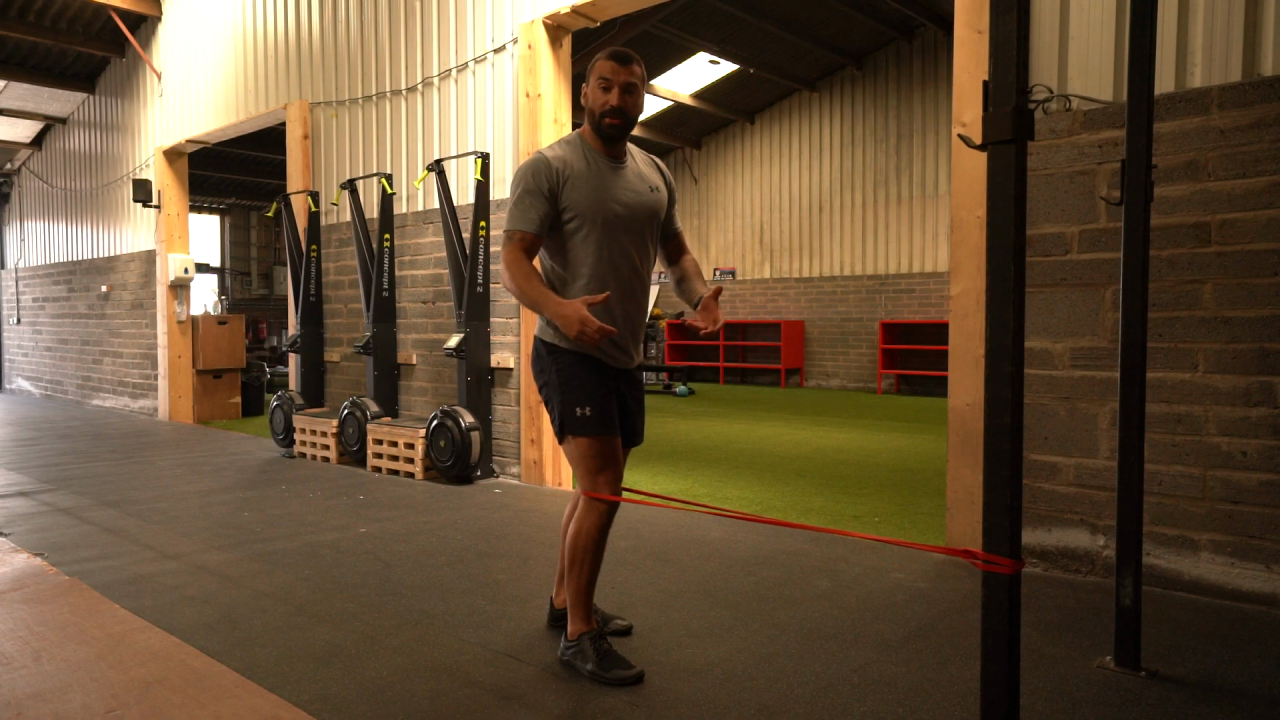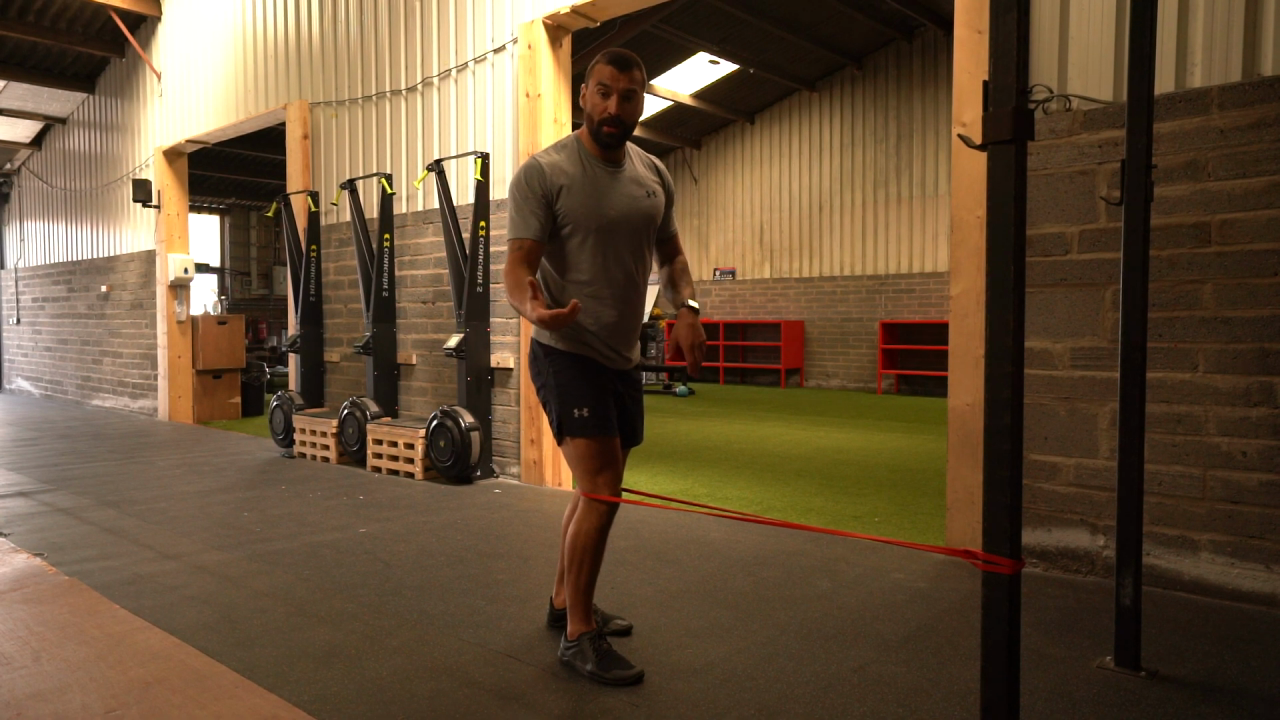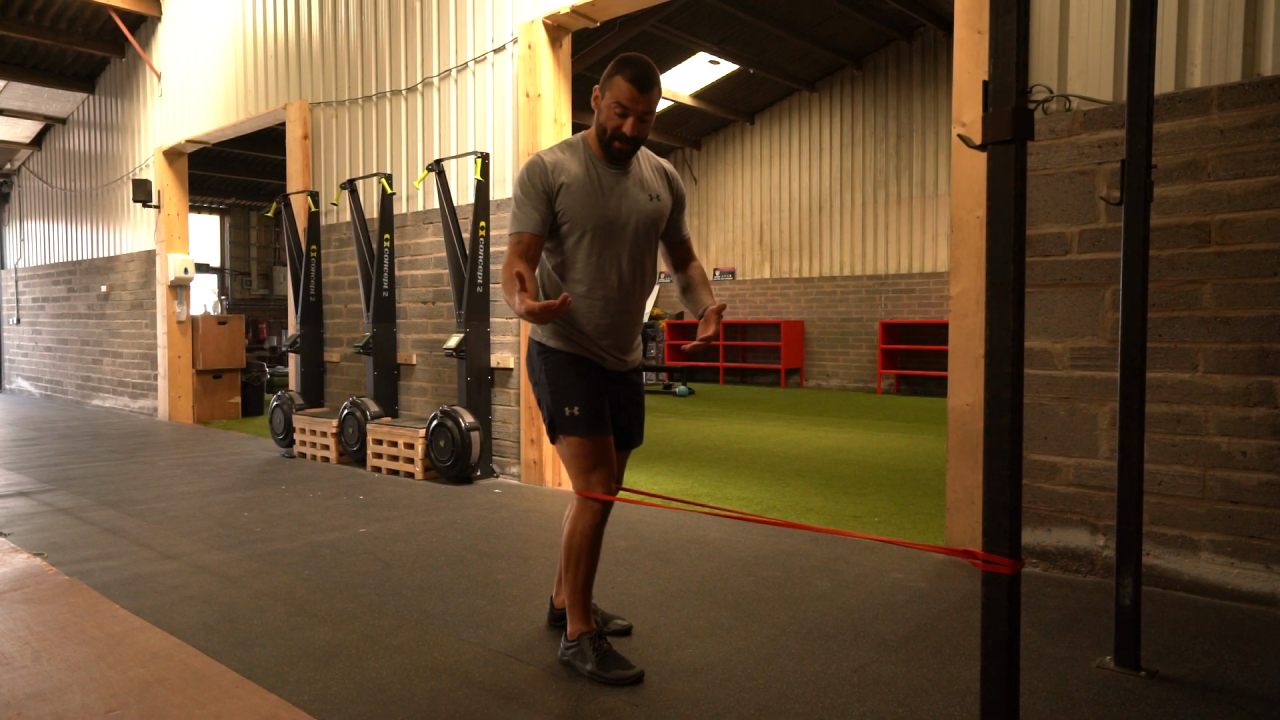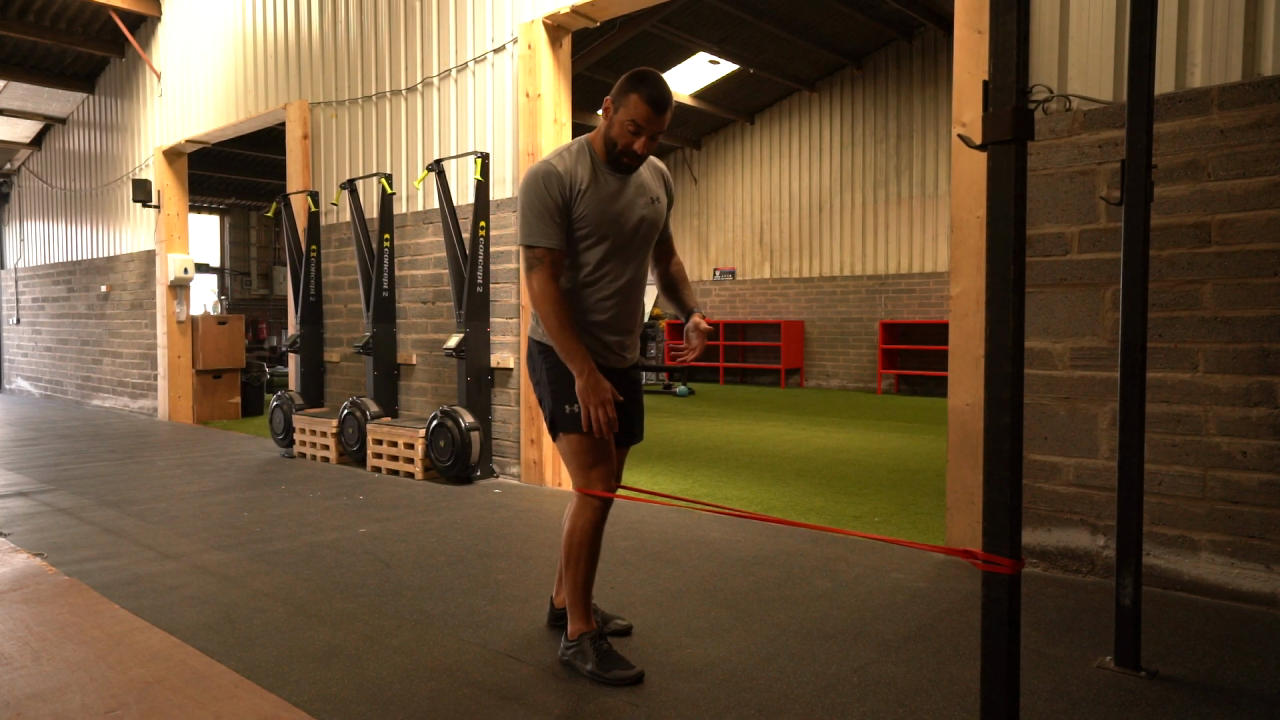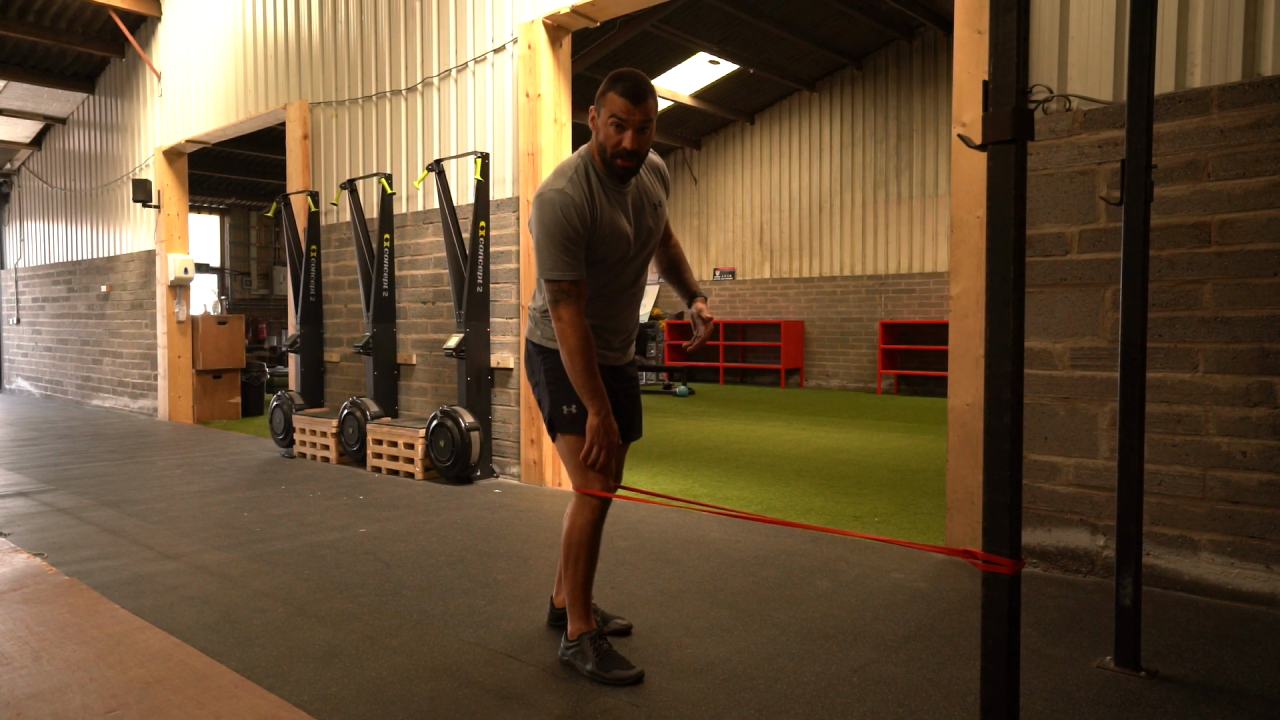
dt=1s
person 1, frame 1
left shoulder: (654, 173)
right shoulder: (548, 168)
left elbow: (676, 250)
right elbow: (514, 261)
left wrist: (700, 298)
right wrist: (558, 308)
left hip: (623, 356)
right hip: (570, 354)
left knee: (595, 486)
right knee: (602, 490)
left ankle: (565, 601)
right ankle: (580, 634)
person 1, frame 2
left shoulder: (653, 174)
right shoulder: (543, 172)
left elbow: (670, 253)
right elbow: (518, 265)
left wrist: (687, 309)
right wrist: (537, 310)
left hip: (622, 357)
right hip: (569, 355)
left knee: (598, 486)
right knee: (601, 492)
left ankle: (565, 601)
right ankle: (579, 635)
person 1, frame 3
left shoulder: (663, 178)
right shoulder: (547, 170)
left elbow: (682, 258)
right elbow: (519, 258)
left wrist: (706, 307)
right wrist: (522, 300)
left hip: (623, 358)
right hip: (565, 354)
left knee: (602, 488)
right knee: (595, 491)
left ankle: (566, 601)
right ankle: (579, 634)
person 1, frame 4
left shoulder: (657, 177)
right shoulder: (553, 177)
left elbow: (665, 256)
right elbow: (542, 283)
left wrist: (691, 313)
right wrist: (584, 373)
left hip: (622, 356)
right hip: (565, 356)
left knee: (602, 485)
right knee: (595, 488)
left ankle: (565, 601)
right ankle: (579, 635)
person 1, frame 5
left shoulder: (654, 173)
right shoulder: (562, 197)
left elbow: (664, 240)
right elbow: (567, 316)
left wrist: (694, 297)
right wrist: (598, 413)
left hip: (618, 353)
right hip: (561, 353)
left knee: (604, 482)
right knee: (595, 486)
left ankle: (566, 599)
right ankle: (579, 635)
